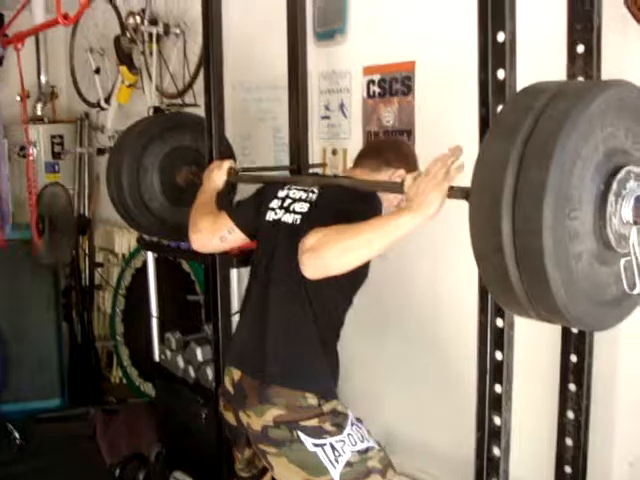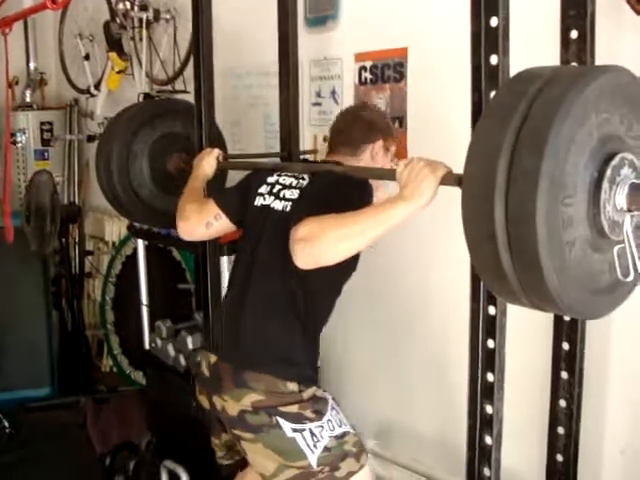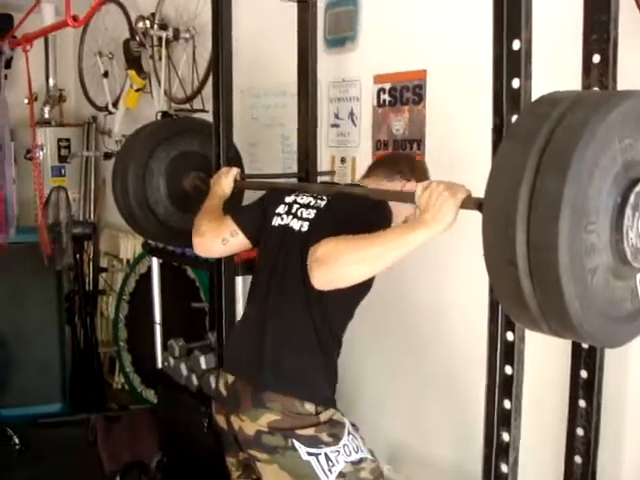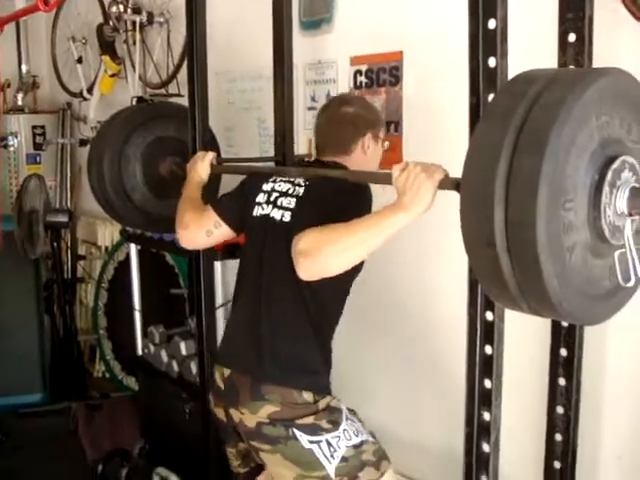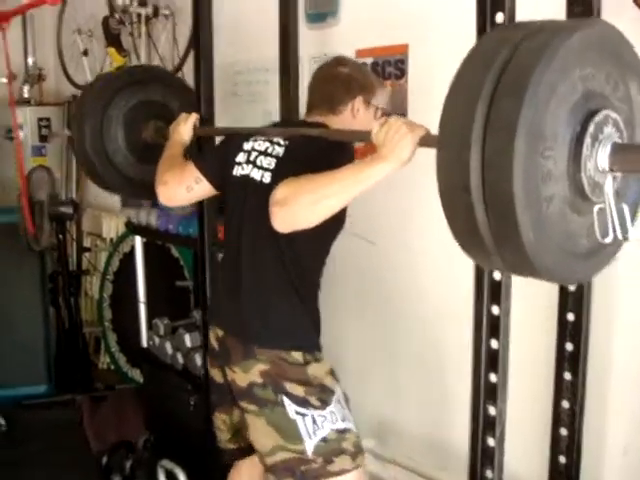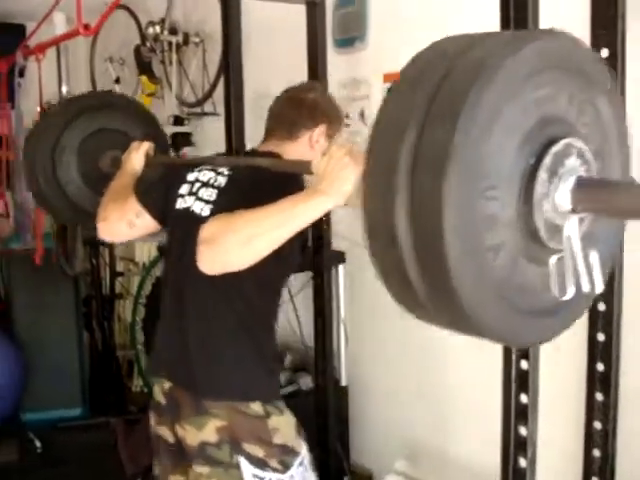
dt=0.7s
person 1, frame 1
left shoulder: (284, 191)
right shoulder: (360, 201)
left elbow: (203, 236)
right elbow: (316, 255)
left wrist: (210, 187)
right wrist: (414, 211)
left hip: (239, 382)
right hip: (291, 399)
person 1, frame 2
left shoulder: (273, 178)
right shoulder: (350, 187)
left elbow: (190, 224)
right elbow: (308, 245)
left wrist: (200, 174)
right wrist: (406, 200)
left hip: (218, 371)
right hip: (271, 387)
person 1, frame 3
left shoulder: (290, 198)
right shoulder: (370, 211)
left elbow: (206, 241)
right elbow: (326, 267)
left wrist: (218, 193)
right wrist: (426, 224)
left hip: (233, 389)
right hip: (289, 407)
person 1, frame 4
left shoulder: (267, 182)
right shoulder: (348, 191)
left elbow: (191, 232)
right elbow: (311, 258)
left wrist: (195, 178)
right wrist: (407, 206)
left hip: (230, 378)
right hip: (283, 396)
person 1, frame 5
left shoulder: (250, 142)
right shoulder: (330, 150)
left elbow: (171, 189)
right elbow: (287, 208)
left wrist: (178, 139)
right wrist: (384, 160)
left hip: (226, 339)
right hip: (277, 354)
person 1, frame 6
left shoulder: (194, 173)
right shoulder: (279, 184)
left elbow: (112, 224)
right elbow: (216, 250)
left wrist: (129, 170)
right wrist: (324, 194)
left hip: (172, 389)
right hip: (232, 404)
